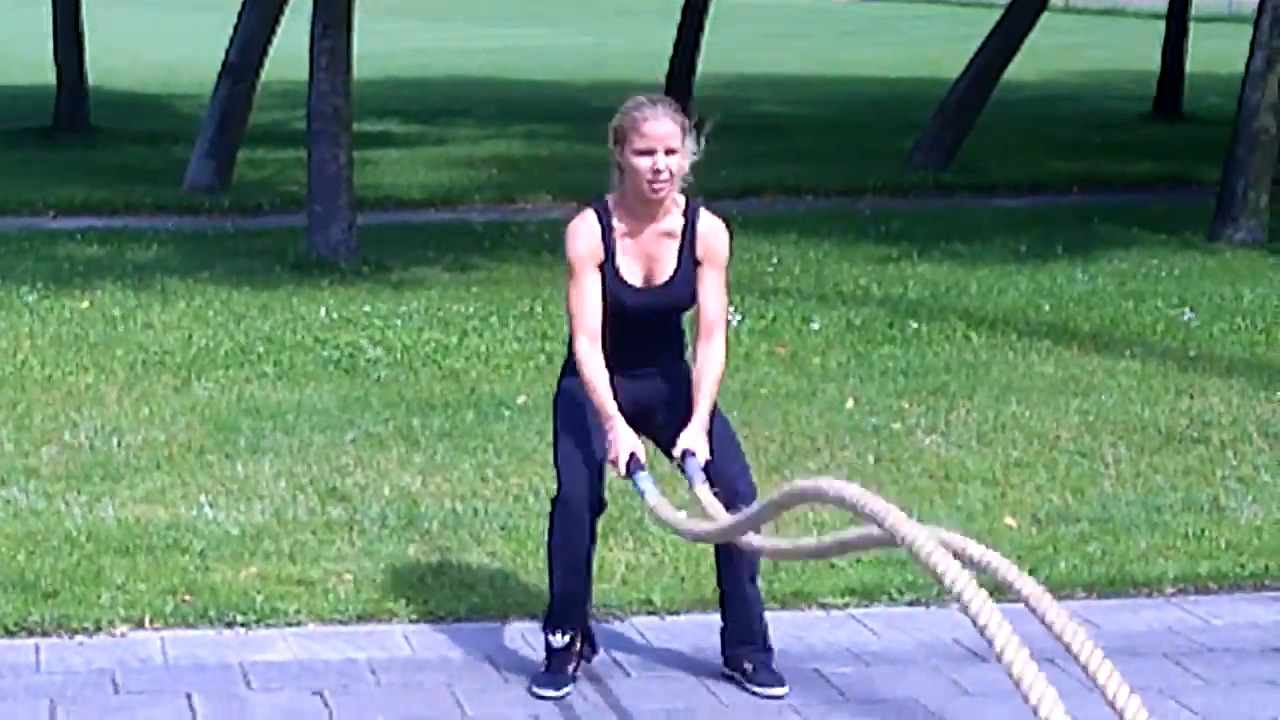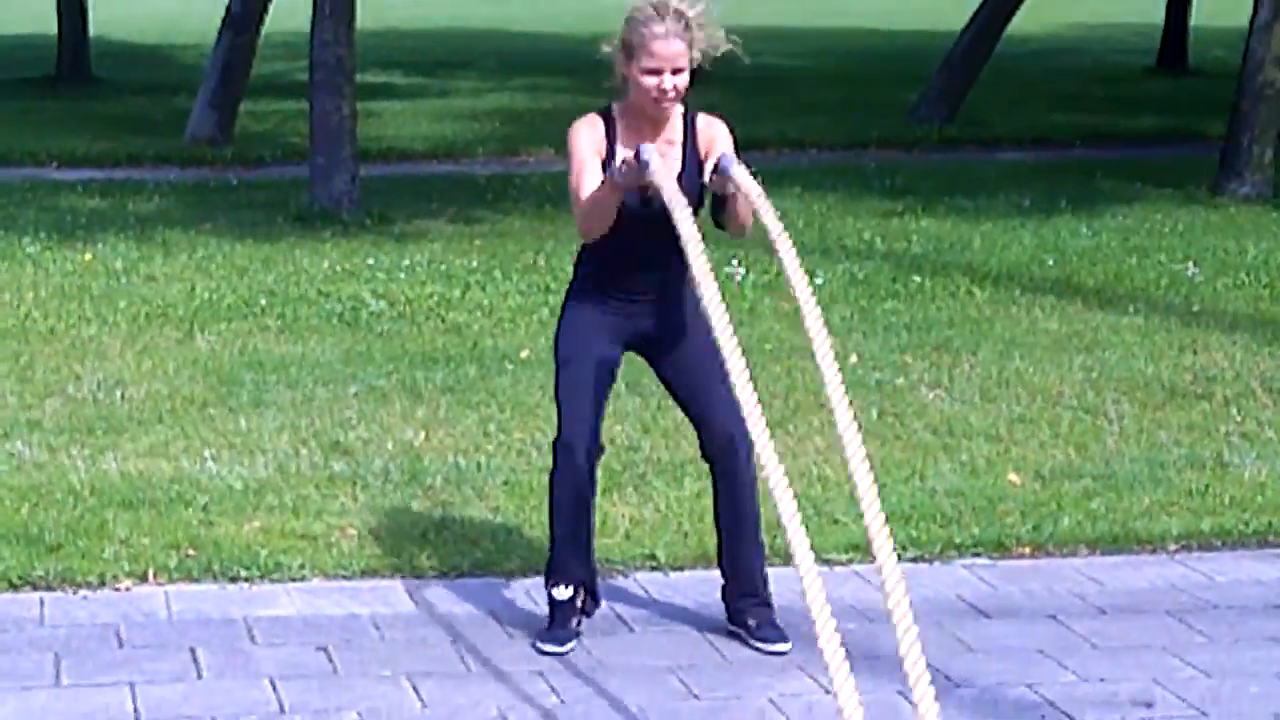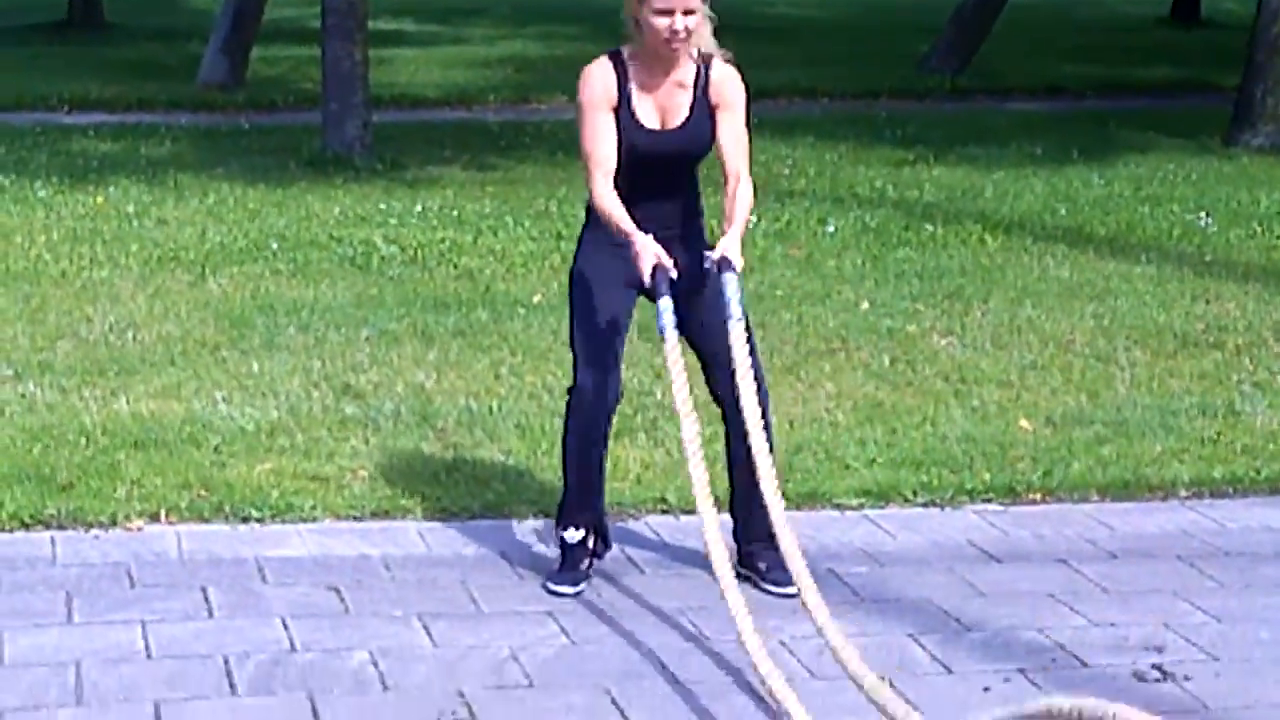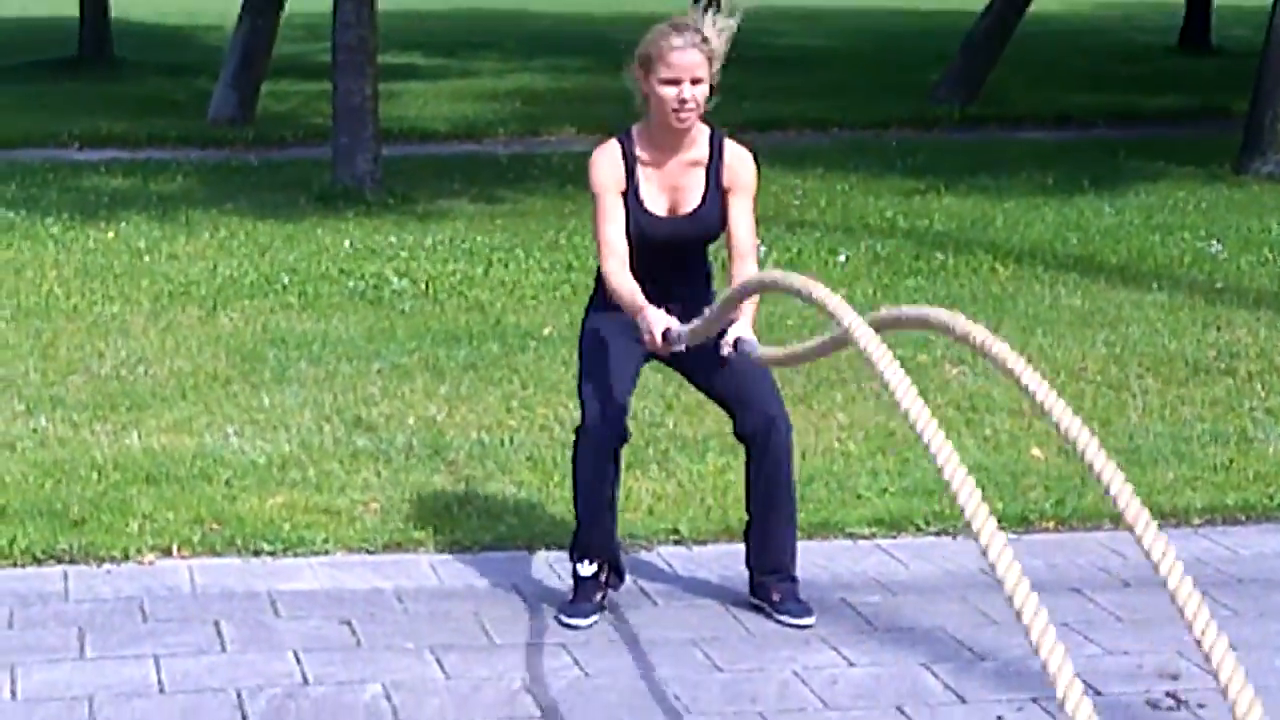
dt=0.3s
person 1, frame 1
left shoulder: (705, 228)
right shoulder: (588, 230)
left elbow: (713, 336)
right elbow: (586, 343)
left wrist: (699, 422)
right wrist: (614, 428)
left hip: (670, 380)
right hip: (597, 385)
left knee: (735, 494)
right knee: (577, 498)
left ankle: (745, 650)
right ankle: (564, 646)
person 1, frame 2
left shoulder: (708, 133)
right shoulder: (591, 133)
left elbow: (738, 224)
right elbow: (587, 228)
left wrist: (731, 187)
right wrist: (621, 183)
left hip: (673, 306)
right hip: (596, 309)
left knee: (731, 438)
right knee: (576, 441)
left ankle: (749, 603)
right ankle: (568, 597)
person 1, frame 3
left shoulder: (720, 75)
right shoulder: (603, 76)
left elbow: (738, 178)
right elbow: (600, 183)
left wrist: (733, 238)
right wrist: (636, 240)
left hip: (685, 243)
right hip: (610, 250)
left knee: (743, 385)
right knee: (593, 389)
left ankle: (758, 545)
right ankle: (579, 541)
person 1, frame 4
left shoulder: (732, 161)
right shoulder: (610, 160)
left elbow: (745, 265)
right elbow: (614, 267)
left wrist: (742, 321)
right wrist: (645, 315)
left hip: (698, 310)
right hip: (620, 316)
left knee: (768, 422)
right knee: (600, 428)
left ankle: (773, 576)
right ankle: (593, 573)
